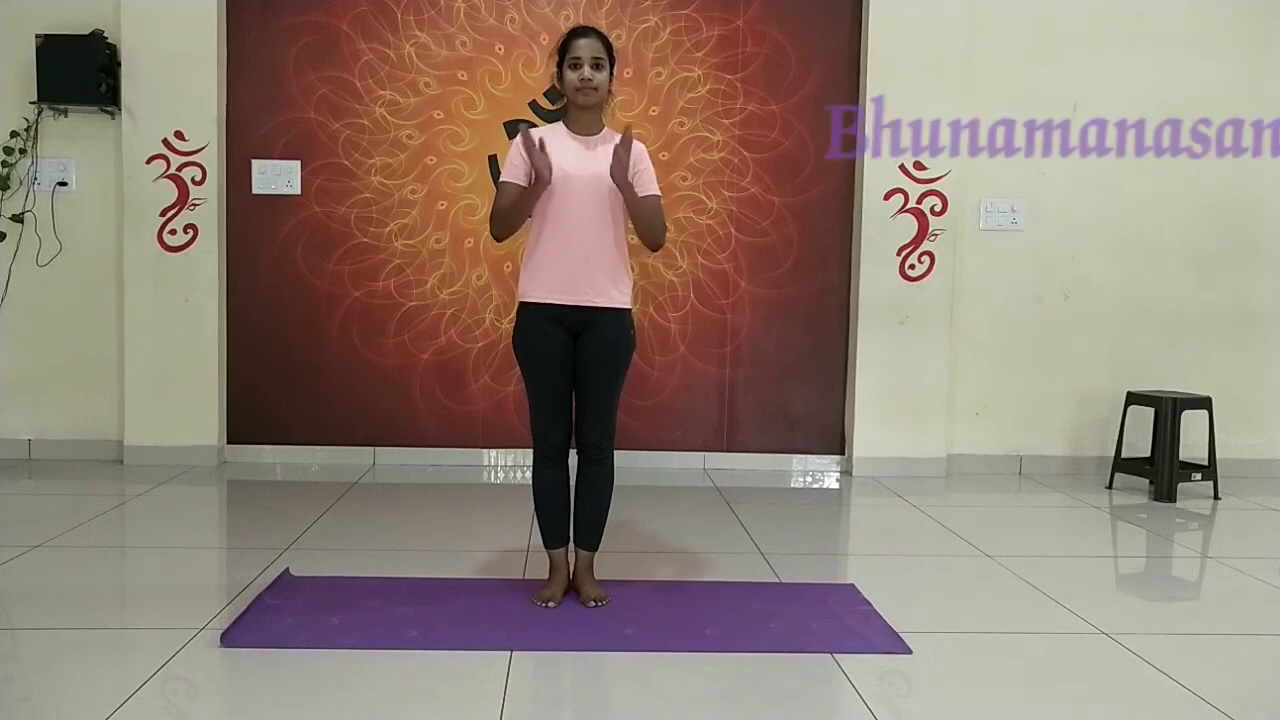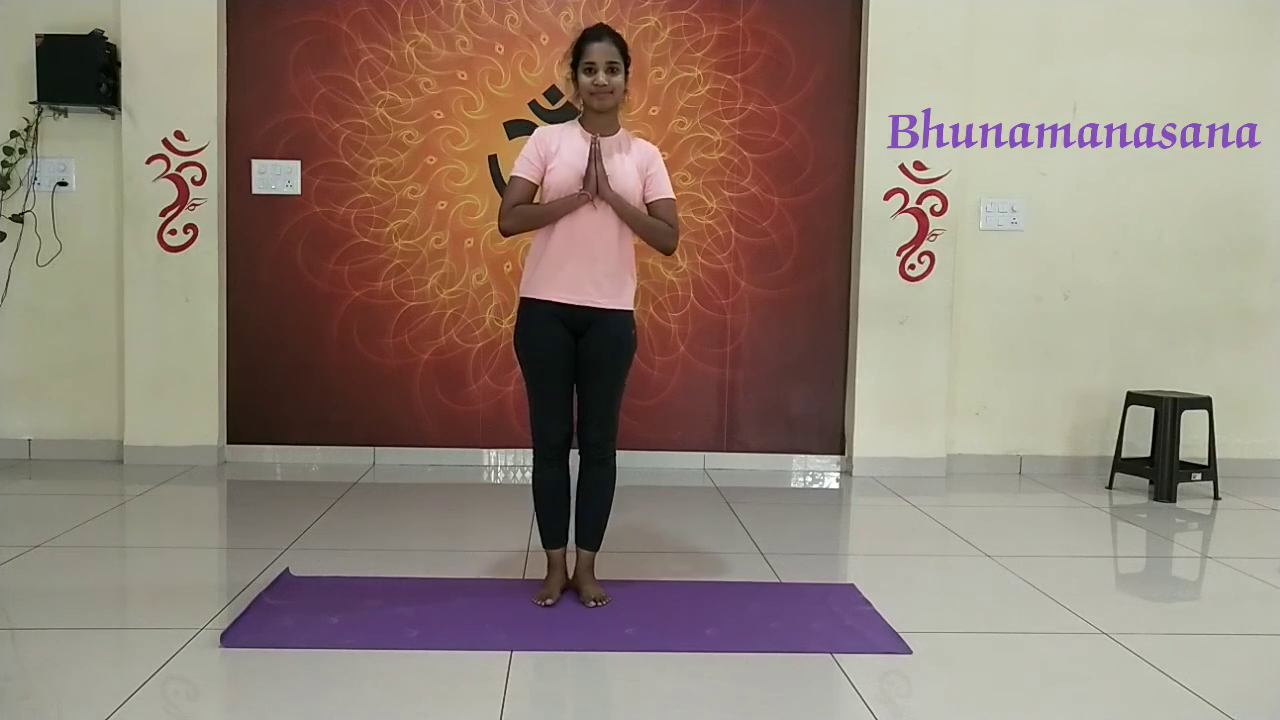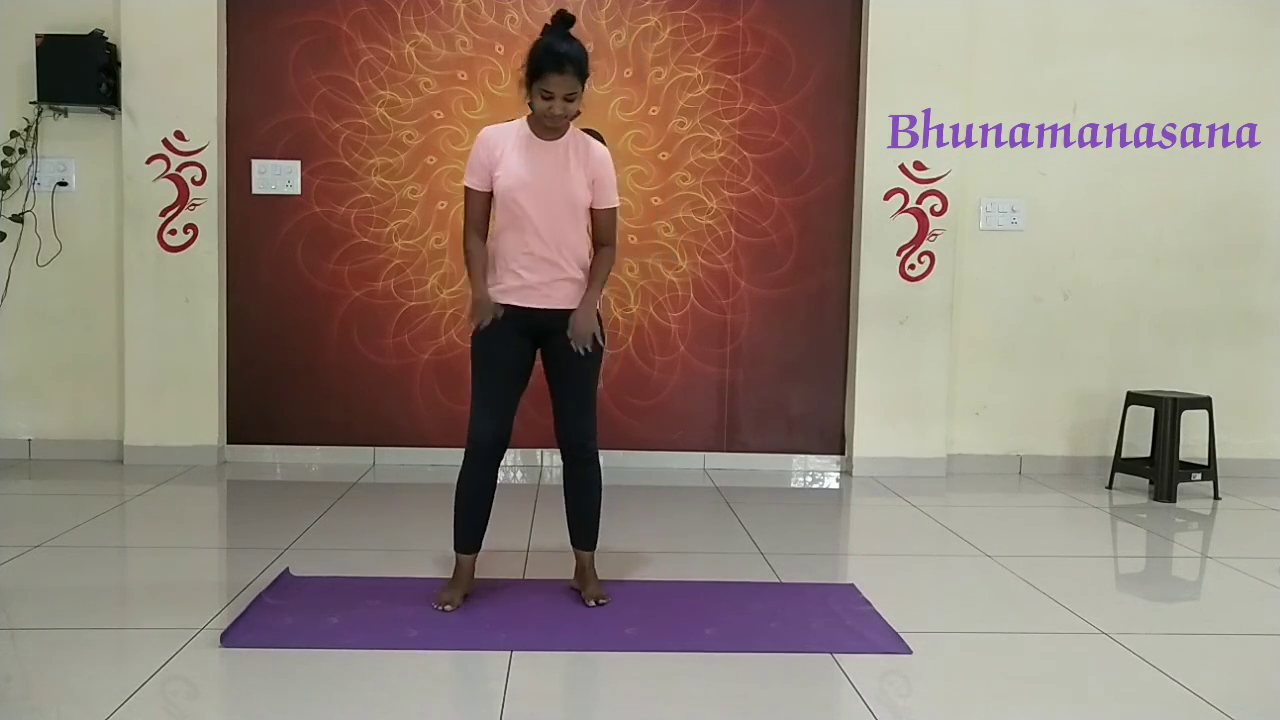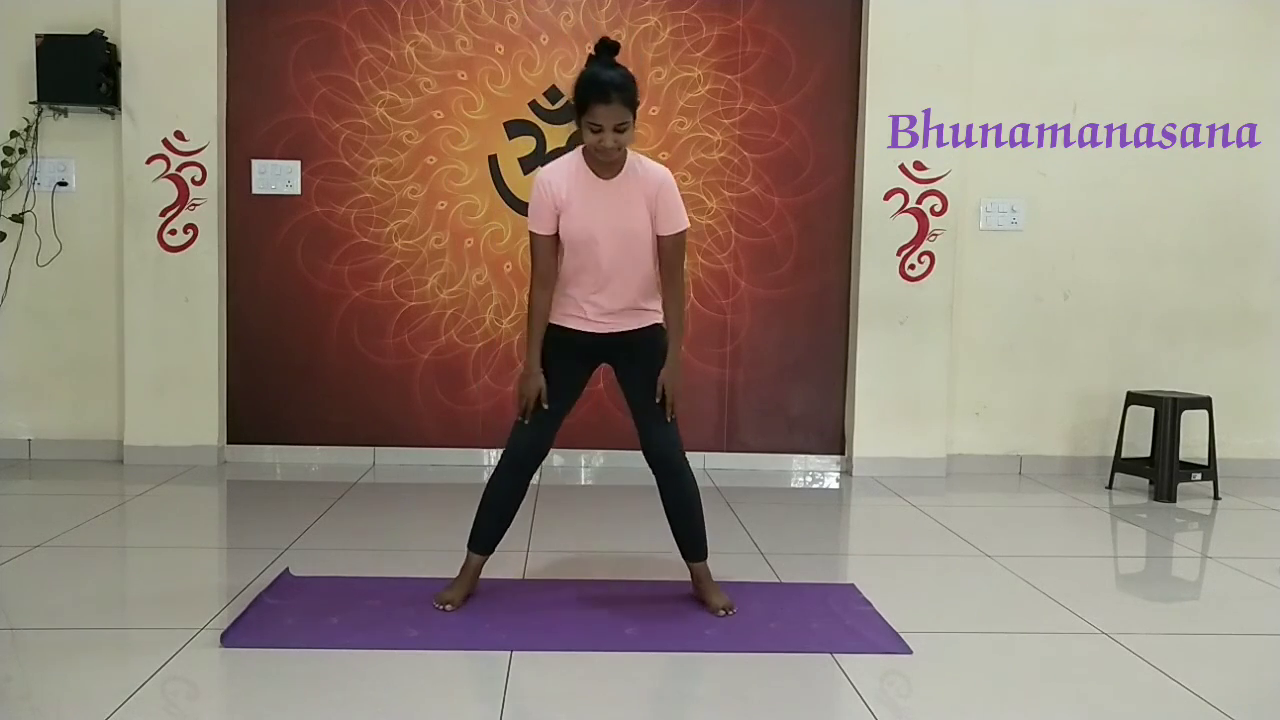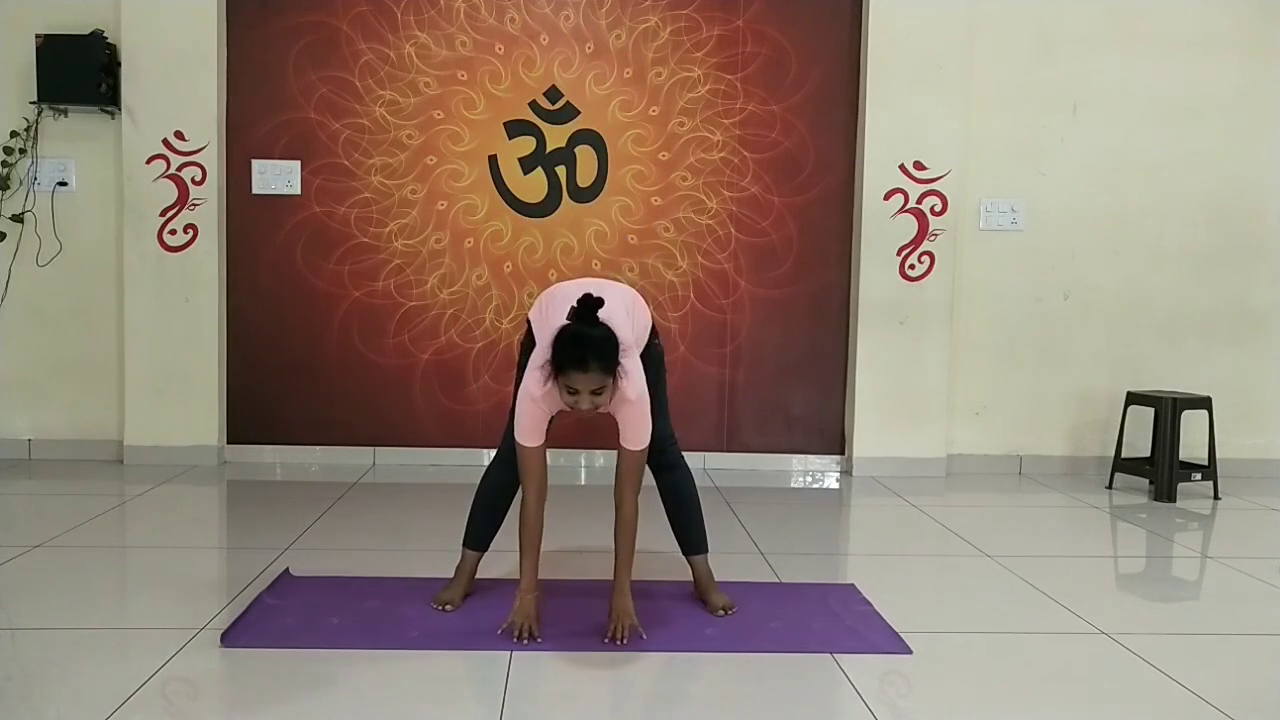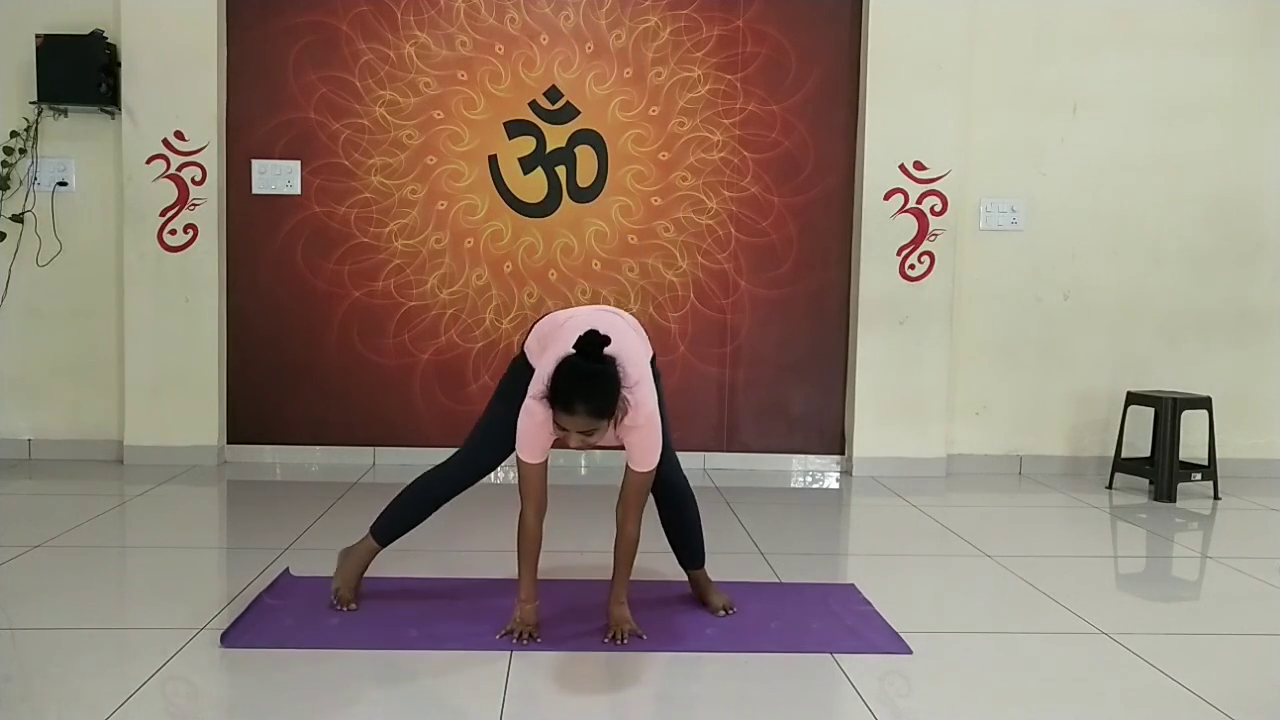
dt=0.7s
person 1, frame 1
left shoulder: (631, 152)
right shoulder: (531, 144)
left elbow: (656, 238)
right elbow: (499, 228)
left wrist: (621, 183)
right wrist: (537, 182)
left hip: (608, 313)
right hip: (542, 310)
left knee: (596, 440)
right knee: (550, 440)
left ankle: (585, 566)
right ankle: (557, 565)
person 1, frame 2
left shoulder: (644, 155)
right shoulder: (546, 141)
left elbow: (668, 238)
right elbow: (509, 219)
left wrist: (611, 196)
right wrist: (578, 196)
left hip: (609, 315)
right hip: (545, 309)
left knee: (598, 442)
right knee: (550, 439)
left ankle: (587, 565)
right ankle: (555, 564)
person 1, frame 3
left shoulder: (596, 156)
right shoulder: (493, 143)
left elbow: (605, 245)
right elbow: (474, 232)
left wrist: (590, 306)
right wrist: (481, 295)
left hip: (572, 316)
right hip: (505, 314)
left knee: (578, 443)
right knee: (485, 441)
left ankle: (585, 565)
right ankle: (464, 570)
person 1, frame 4
left shoulder: (656, 181)
right shoulder: (553, 181)
left elbow: (673, 277)
right elbow: (542, 278)
left wrist: (673, 356)
right wrist: (532, 361)
left hip: (640, 333)
right hip: (568, 332)
left knee: (666, 452)
right knee: (523, 450)
left ankle: (702, 576)
right ankle: (469, 572)
person 1, frame 5
left shoulder: (631, 387)
right shoulder: (537, 385)
left elbow: (627, 497)
right elbow: (533, 495)
left wrist: (622, 593)
right wrist: (527, 591)
left hip: (635, 322)
right hip: (549, 315)
left knee: (663, 452)
right knee: (512, 455)
left ankle: (703, 576)
right ankle: (465, 572)
person 1, frame 6
left shoulder: (641, 411)
right shoulder: (539, 406)
left elbow: (630, 516)
right elbow: (532, 511)
left wrist: (618, 602)
right wrist: (526, 601)
left hip: (631, 345)
right hip: (547, 345)
left knee: (664, 474)
right knee: (469, 464)
left ankle: (699, 580)
right ankle: (361, 553)
